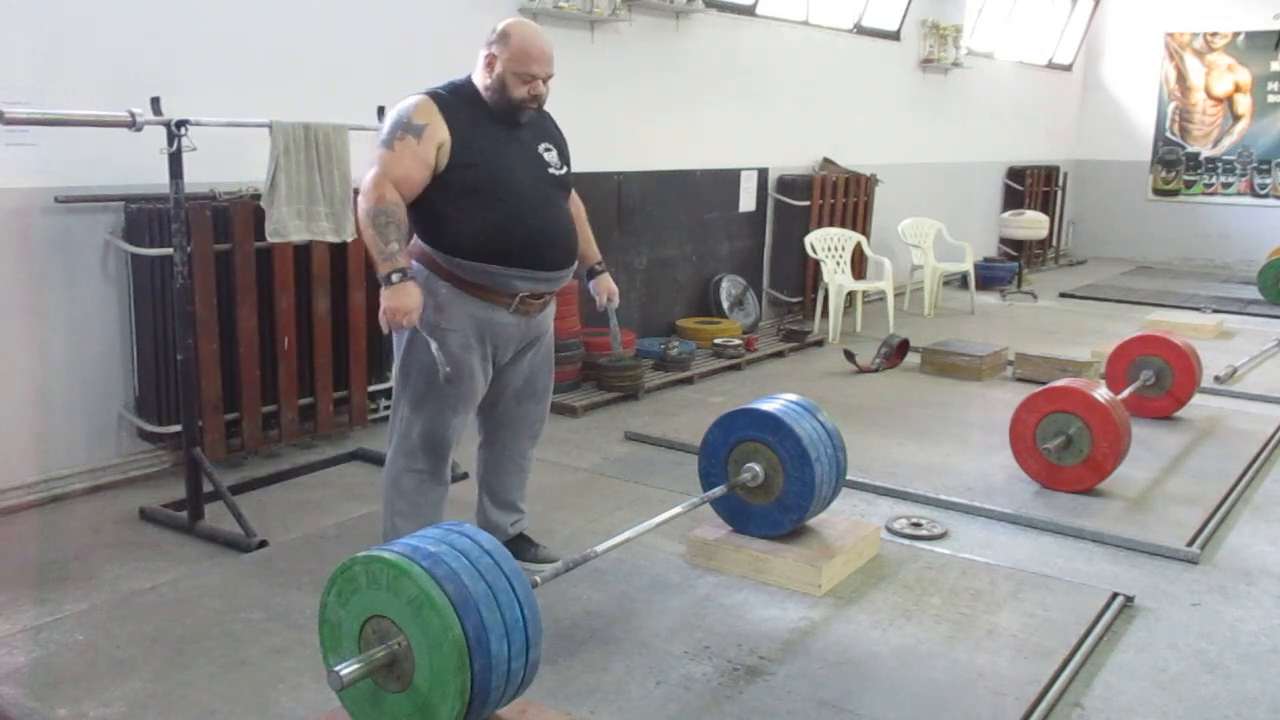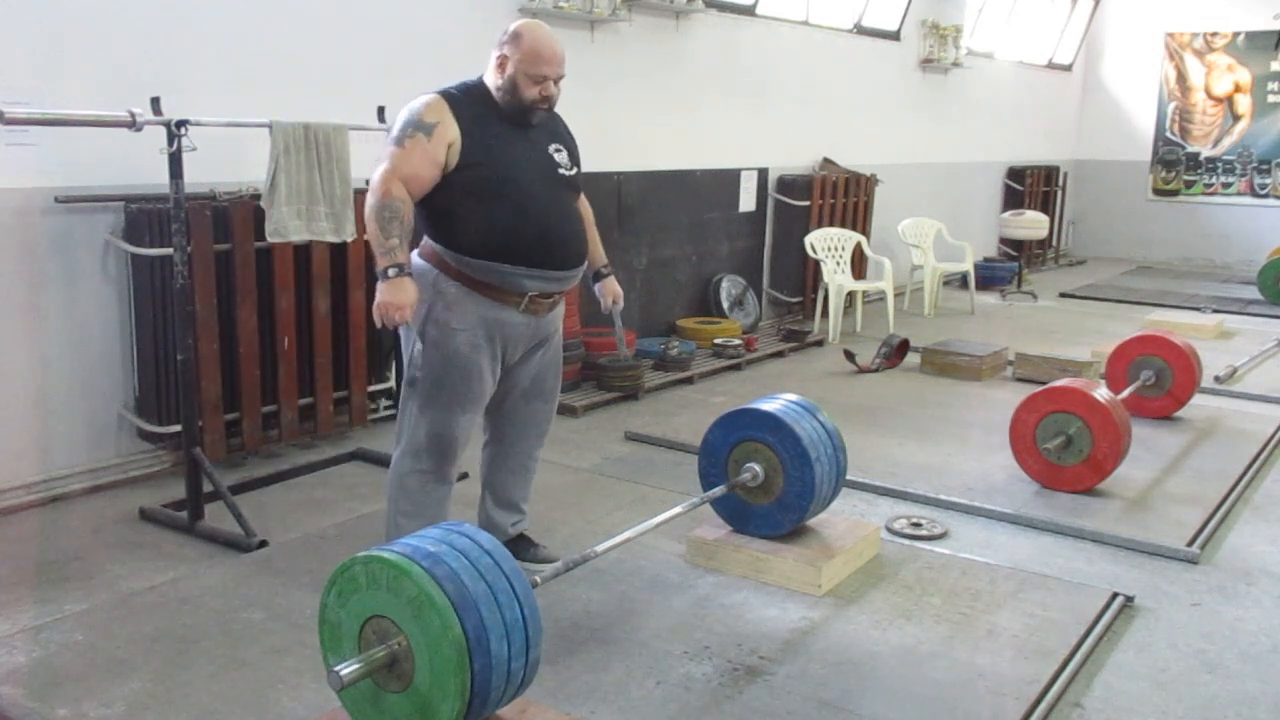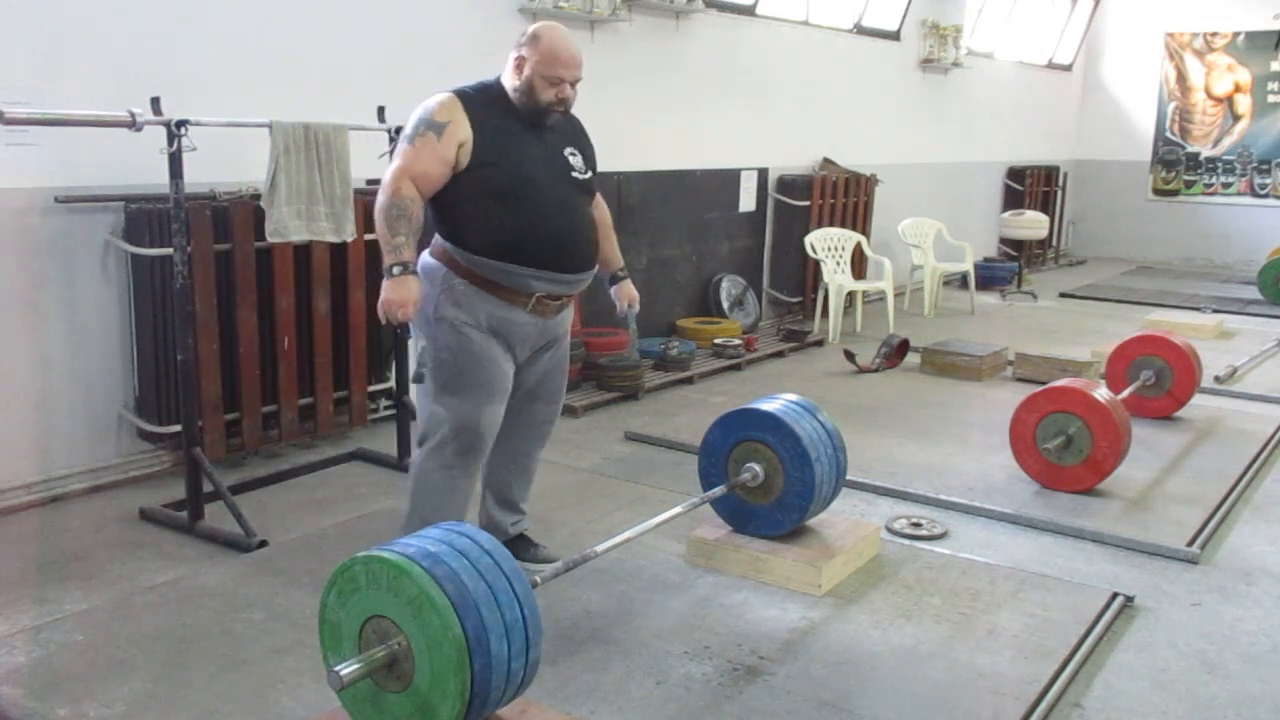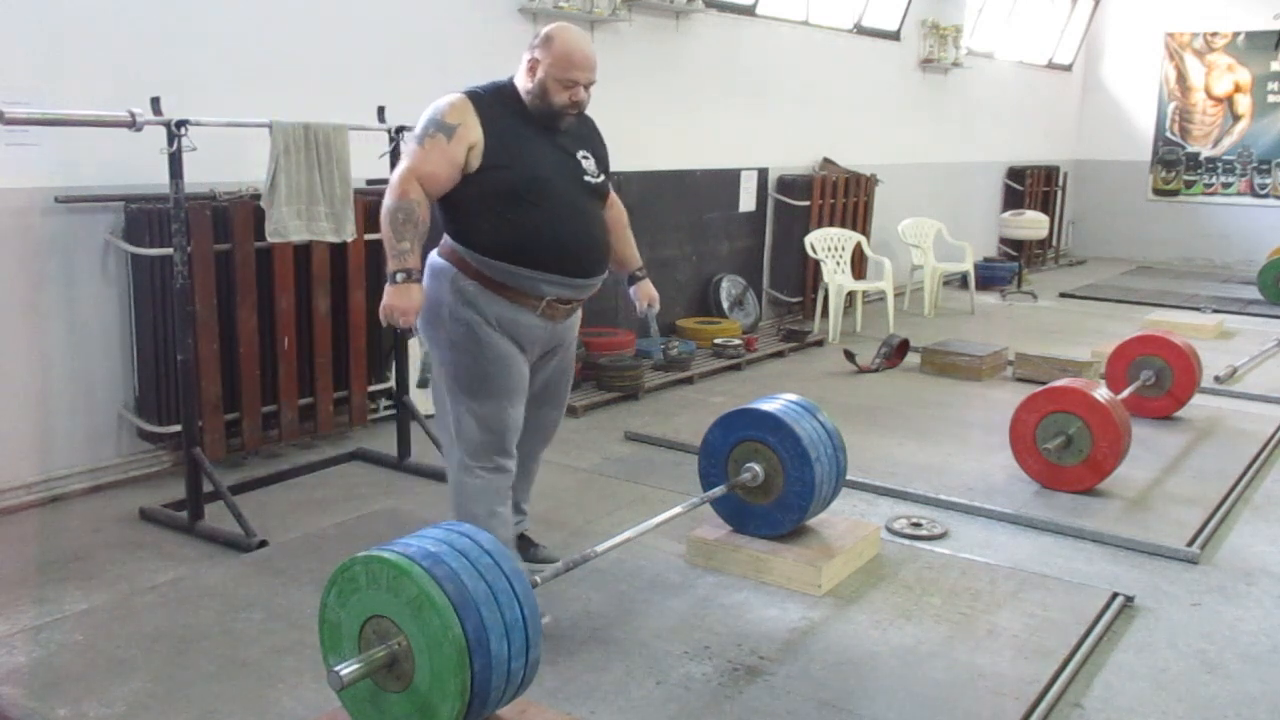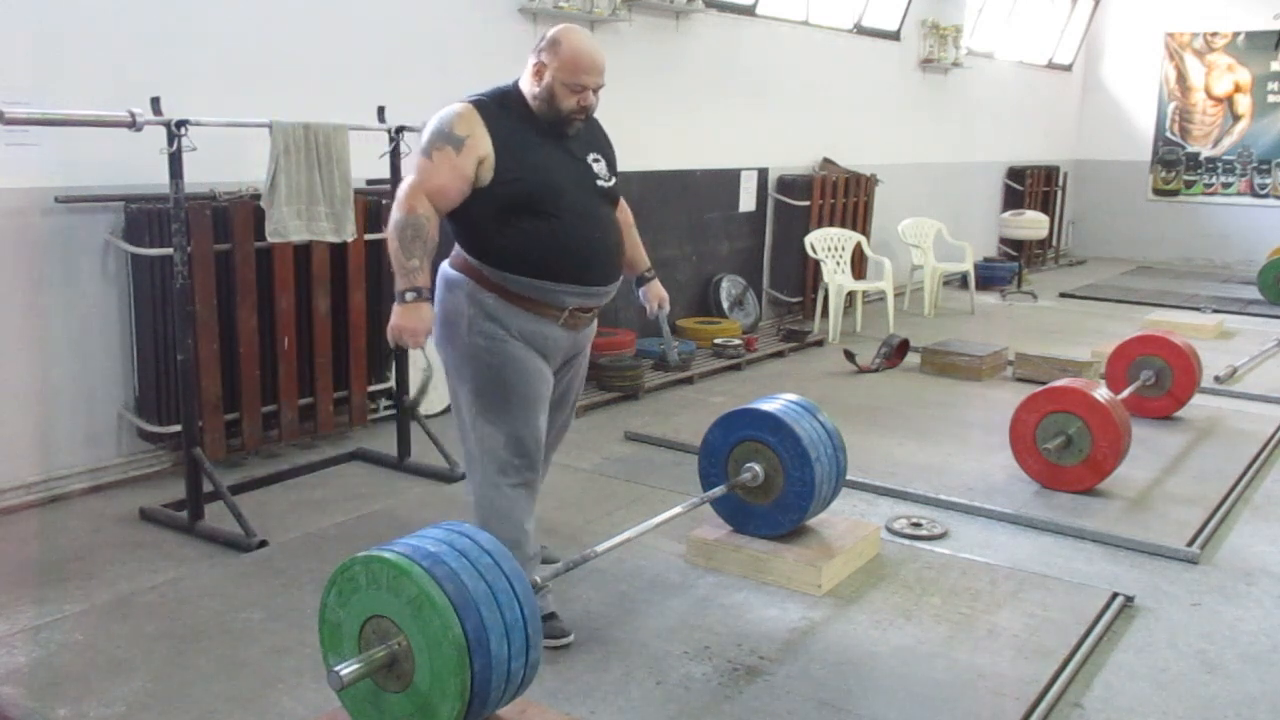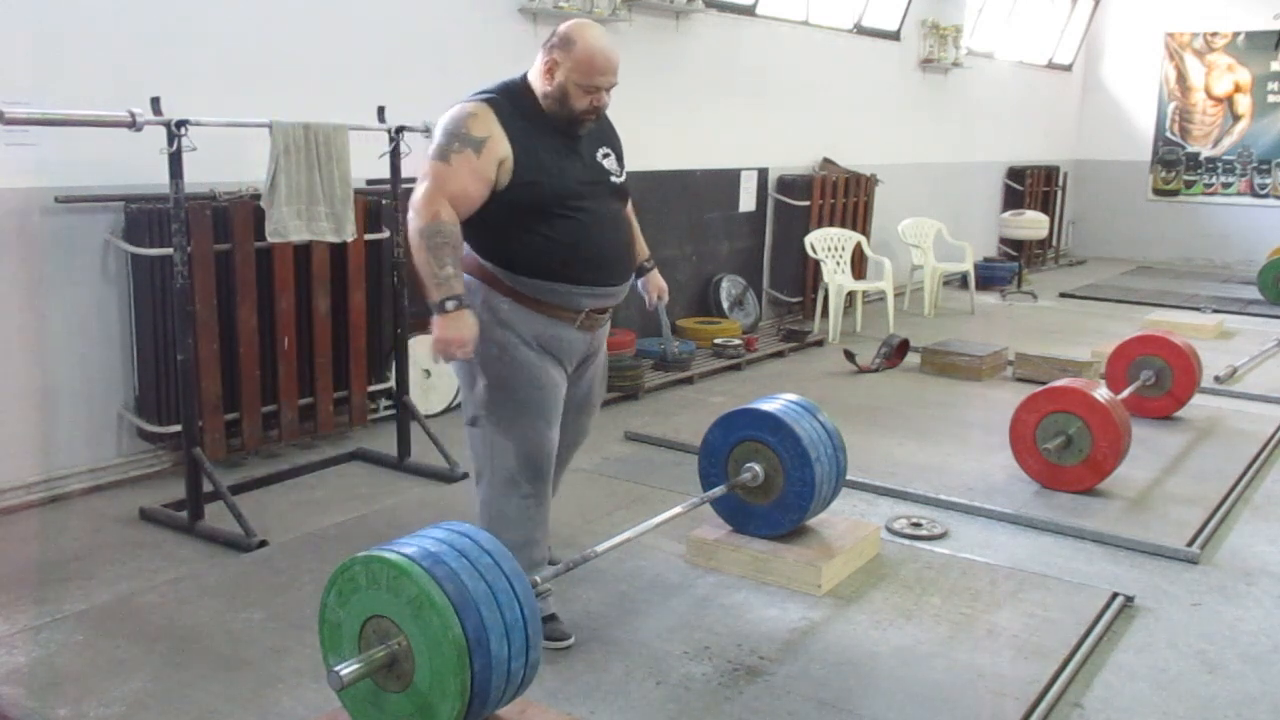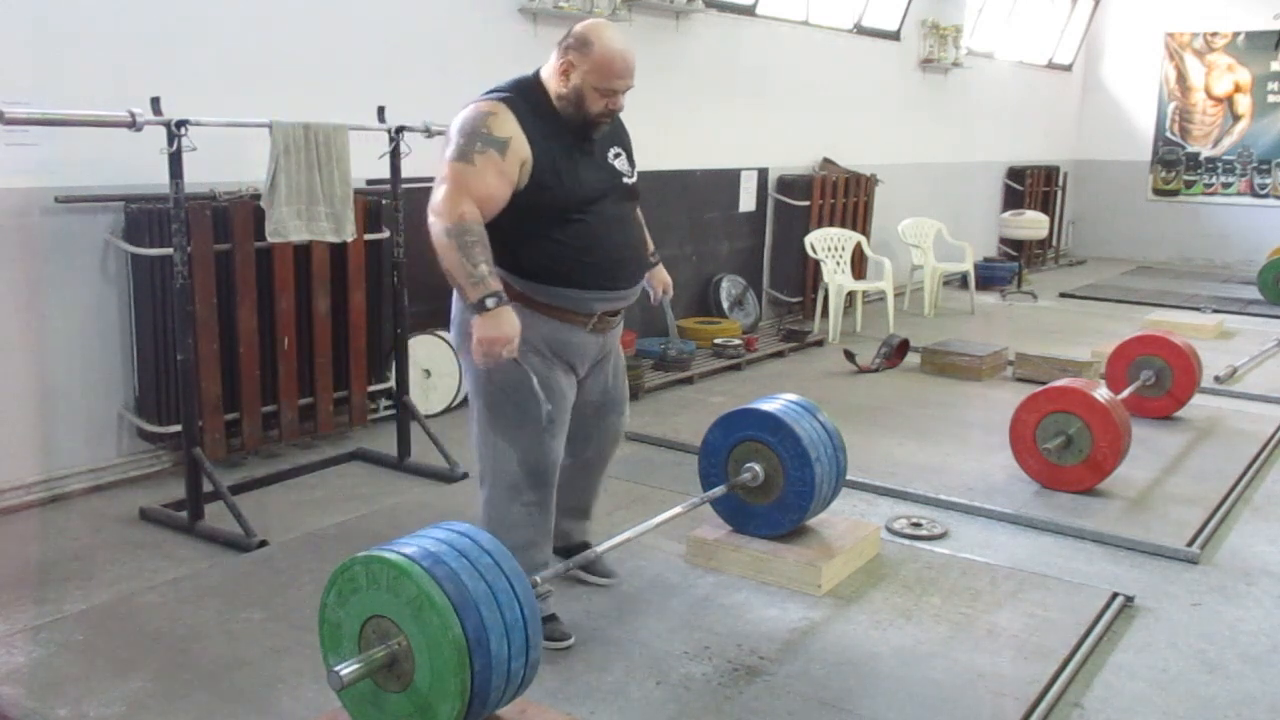
dt=0.2s
person 1, frame 1
left shoulder: (543, 125)
right shoulder: (430, 117)
left elbow: (566, 202)
right elbow: (380, 193)
left wrist: (595, 267)
right wrist: (397, 278)
left hip: (532, 312)
right hip: (455, 307)
left knee: (516, 433)
right knee: (427, 440)
left ankle: (504, 532)
person 1, frame 2
left shoulder: (553, 127)
right shoulder: (442, 117)
left elbow: (574, 204)
right elbow: (389, 190)
left wrist: (600, 271)
right wrist: (395, 272)
left hip: (541, 313)
right hip: (462, 308)
left knee: (522, 433)
right knee: (434, 440)
left ankle: (504, 532)
person 1, frame 3
left shoulder: (571, 131)
right shoulder: (456, 116)
left elbow: (592, 207)
right elbow: (400, 187)
left wrist: (616, 274)
right wrist: (399, 270)
left hip: (550, 313)
right hip: (471, 307)
left knee: (526, 434)
right knee: (459, 436)
left ankle: (503, 531)
person 1, frame 4
left shoulder: (585, 132)
right shoulder: (467, 117)
left elbow: (607, 208)
right elbow: (408, 189)
left wrist: (635, 275)
right wrist: (403, 275)
left hip: (557, 316)
right hip: (478, 307)
left knee: (530, 436)
right knee: (486, 445)
left ankle: (509, 530)
person 1, frame 5
left shoulder: (591, 134)
right shoulder: (473, 127)
left elbow: (614, 210)
right elbow: (415, 203)
left wrist: (645, 277)
right wrist: (412, 294)
left hip: (571, 324)
right hip: (496, 321)
left knee: (537, 447)
right knee: (510, 461)
left ankle: (507, 545)
person 1, frame 6
left shoulder: (598, 127)
right shoulder: (484, 125)
left elbow: (616, 204)
right elbow: (433, 210)
left wrist: (643, 266)
right wrist: (449, 305)
left hip: (585, 324)
right hip: (511, 322)
left knee: (559, 446)
right knee: (520, 464)
left ankle: (522, 543)
person 1, frame 7
left shoulder: (606, 124)
right shoulder: (499, 124)
right elbow: (453, 212)
left wrist: (648, 260)
right wrist: (488, 305)
left hip: (597, 325)
right hip: (525, 327)
left knee: (600, 433)
right knee: (525, 468)
left ankle: (566, 534)
